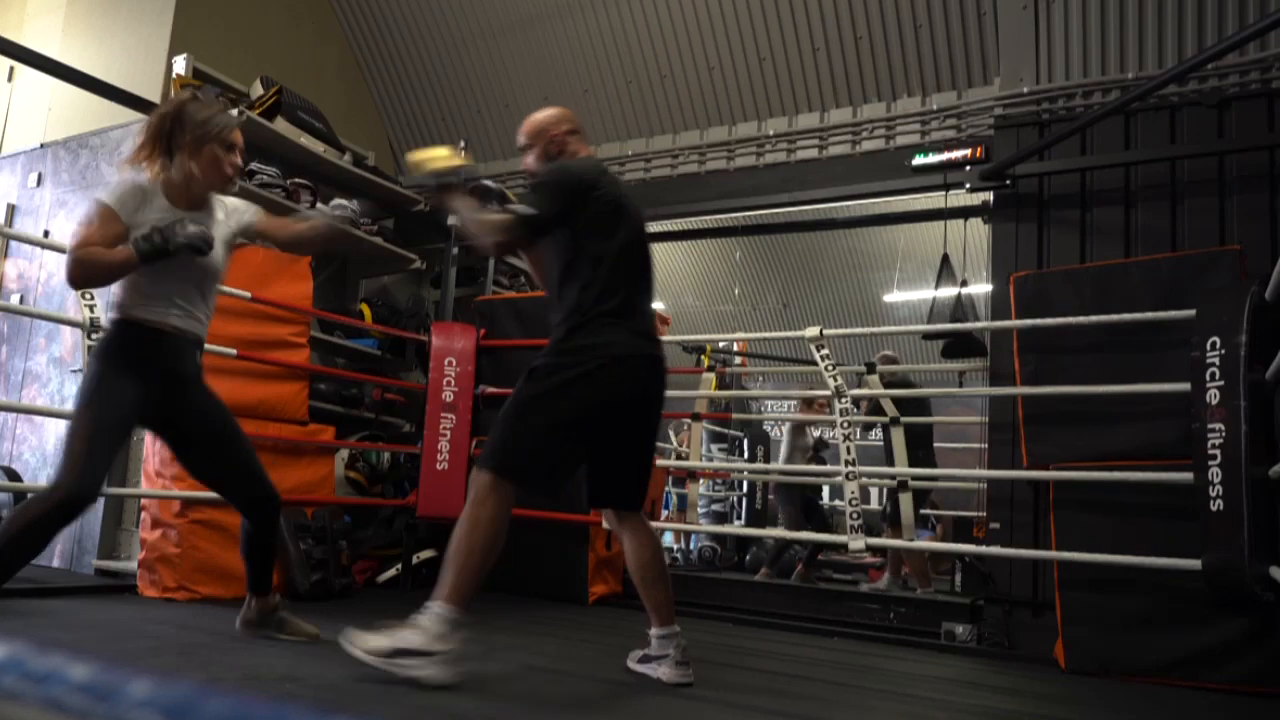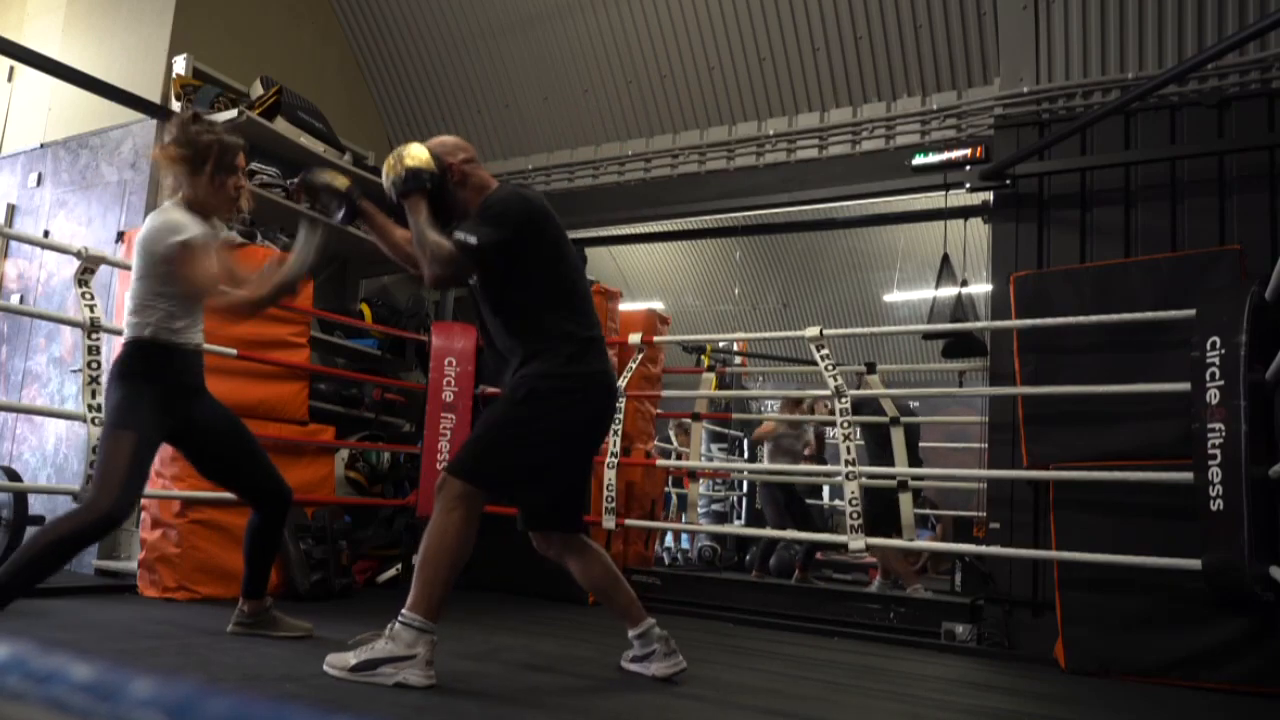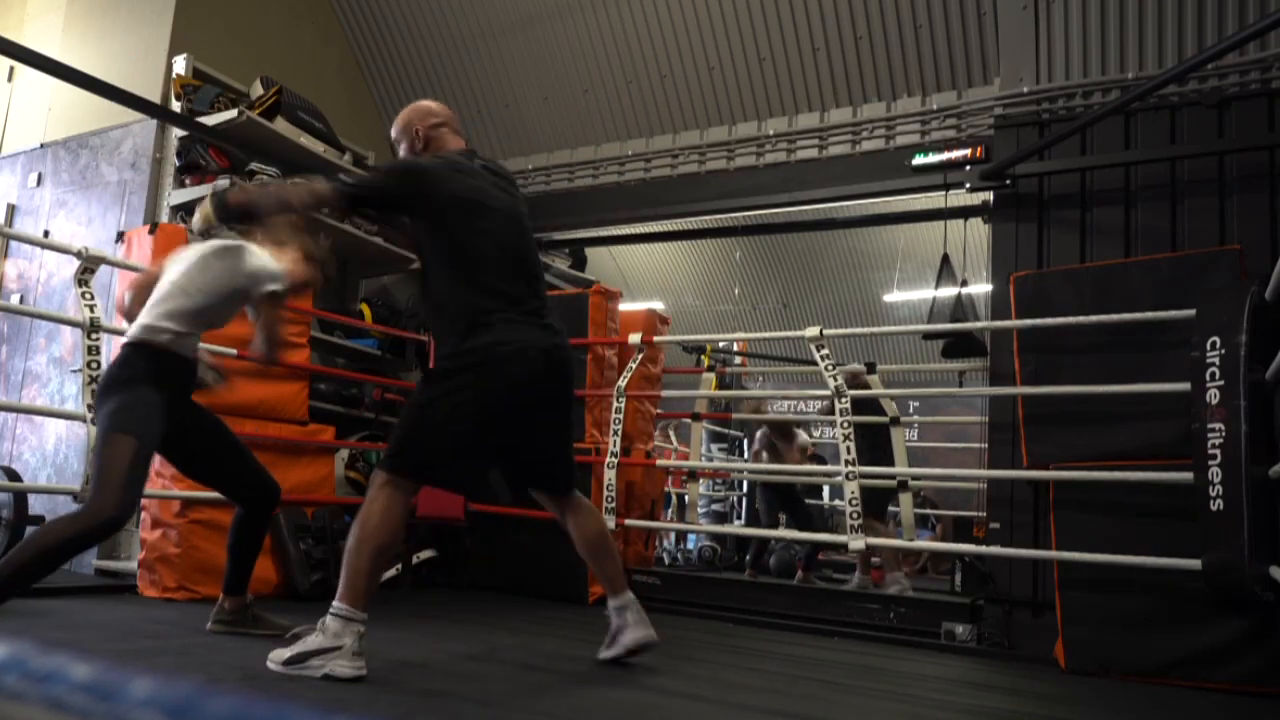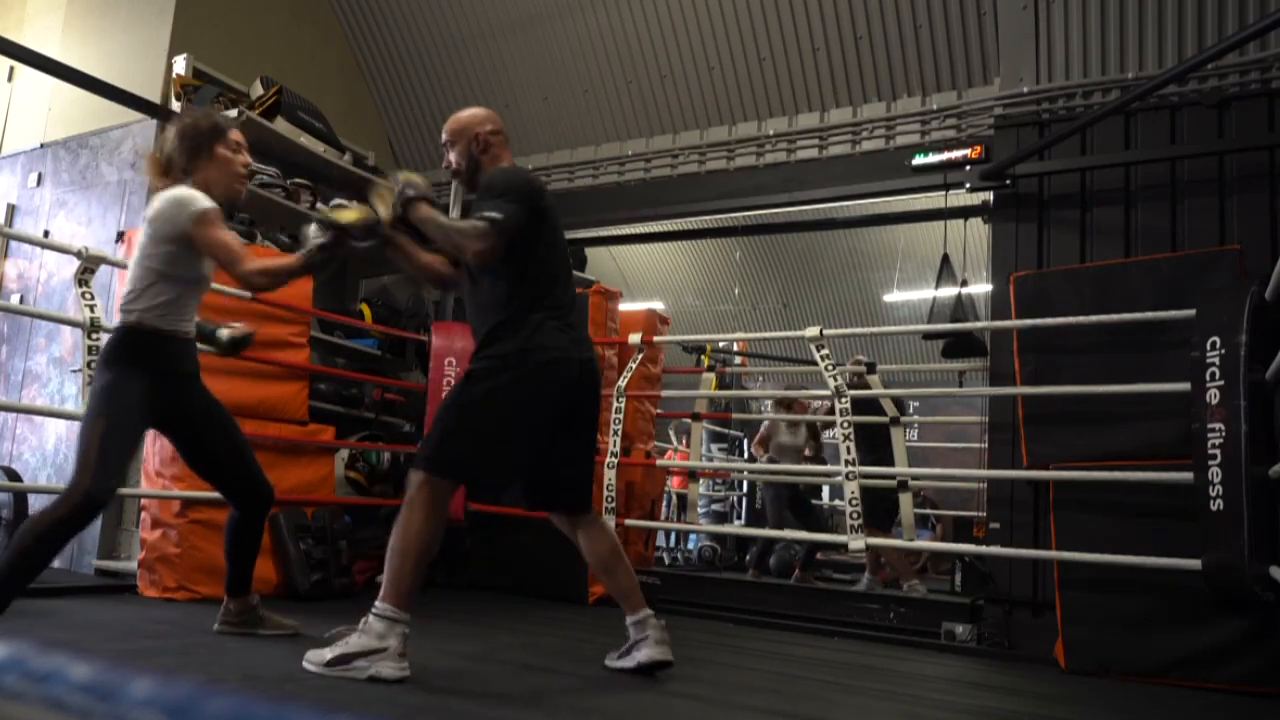
dt=0.7s
person 1, frame 1
left shoulder: (569, 176)
right shoulder: (612, 197)
left elbow: (496, 238)
left wrist: (453, 195)
right wrist: (531, 243)
left hip: (588, 359)
right hip: (641, 366)
left knee: (492, 483)
right knee: (626, 512)
left ankle: (431, 637)
right ankle: (668, 648)
person 1, frame 2
left shoulder: (510, 205)
right shoulder: (488, 216)
left elbow: (438, 271)
right elbow: (416, 253)
left wrist: (412, 200)
right wrist: (353, 199)
left hip: (562, 383)
right hip: (562, 387)
left knee: (458, 489)
right knee: (554, 533)
left ankle: (408, 646)
right ankle: (653, 643)
person 1, frame 3
left shoulder: (422, 176)
right shoulder: (501, 180)
left elbow: (315, 197)
left wrist: (230, 201)
left hip: (479, 361)
right hip: (542, 360)
left knee: (392, 484)
right knee: (561, 494)
left ankle: (339, 637)
right ankle: (627, 615)
person 1, frame 4
left shoulder: (510, 184)
right shoulder: (516, 196)
left elbow: (476, 247)
right elbow: (449, 276)
left wrist: (416, 209)
right wrist: (391, 234)
left hip: (521, 362)
right hip: (571, 367)
left knee: (429, 482)
right knee: (572, 510)
left ankle: (381, 639)
right ankle: (646, 632)
person 2, frame 1
left shoulder: (230, 214)
right shoulder: (132, 194)
left elbow: (301, 237)
right elbow: (79, 270)
left wrist: (338, 221)
right wrist: (154, 245)
left hip: (182, 373)
right hip: (126, 360)
left knee: (262, 499)
right knee: (72, 491)
left ankle: (261, 606)
person 2, frame 2
left shoulder: (200, 224)
right shoulder: (172, 228)
right elbow: (230, 303)
right wrist: (297, 265)
left hip: (187, 384)
right hip: (144, 380)
left knee: (275, 497)
right knee: (107, 509)
left ankle: (253, 608)
person 2, frame 3
left shoulder: (206, 251)
right shoulder: (265, 270)
left elbow: (132, 303)
right elbow: (268, 352)
left hip: (154, 379)
right hip: (139, 384)
left knee: (262, 491)
right knee: (104, 514)
left ankle: (235, 604)
person 2, frame 4
left shoulder: (203, 214)
right shoulder: (182, 203)
right elbow: (248, 272)
left wrist: (213, 332)
right wrist: (317, 252)
left hip: (179, 373)
right hip: (133, 365)
left knee: (255, 494)
right knee: (88, 495)
left ankle: (240, 607)
person 3, frame 1
left shoulder: (889, 387)
right shoulder: (916, 390)
left wrist: (865, 405)
left hip: (908, 469)
right hip: (922, 467)
left knee: (901, 530)
right knee: (893, 526)
left ankle: (925, 591)
right ankle: (889, 582)
person 3, frame 2
left shoulder: (862, 403)
right shoulder: (905, 408)
left knee: (877, 535)
right knee: (888, 531)
left ankle: (915, 589)
right ankle: (883, 583)
person 3, frame 3
left shoulder: (859, 399)
right shoulder: (880, 398)
right hip: (878, 469)
left knee: (871, 522)
right knee: (864, 523)
left ankle: (895, 578)
right ankle: (862, 578)
person 3, frame 4
left shoulder: (854, 394)
right shoulder: (887, 395)
left elbow: (828, 417)
left hip: (878, 470)
right hip: (893, 469)
left knee: (875, 530)
right knee: (876, 529)
left ankle: (912, 584)
right ankle: (871, 581)
person 4, frame 1
left shoulder: (807, 431)
right shoulder: (796, 423)
left wrist: (815, 451)
left hip: (803, 486)
right hip: (786, 484)
left knee: (825, 530)
right knee: (795, 529)
left ankle: (804, 572)
right ankle: (765, 573)
person 4, frame 2
left shoulder: (806, 432)
right shoulder: (777, 423)
left elbow: (815, 454)
right elbow: (757, 436)
right wrist: (784, 434)
left hip: (790, 487)
right hip: (770, 484)
left knee: (814, 531)
right knee: (778, 529)
left ankle: (801, 574)
right ankle: (757, 574)
person 4, frame 3
left shoulder: (802, 441)
right shoulder: (763, 435)
right elbow: (754, 457)
left wrist: (776, 444)
left hip: (788, 488)
right hip: (768, 487)
left knee: (813, 531)
right knee: (769, 525)
left ankle: (804, 574)
right ankle: (750, 572)
person 4, frame 4
left shoulder: (807, 426)
right shoulder: (775, 423)
left elbow: (816, 455)
right elbow: (755, 446)
left wrist: (815, 434)
right wrist: (765, 458)
left hip: (794, 485)
right hip: (775, 483)
left knee: (817, 528)
right knee: (776, 527)
left ankle: (801, 573)
right ankle: (754, 572)
